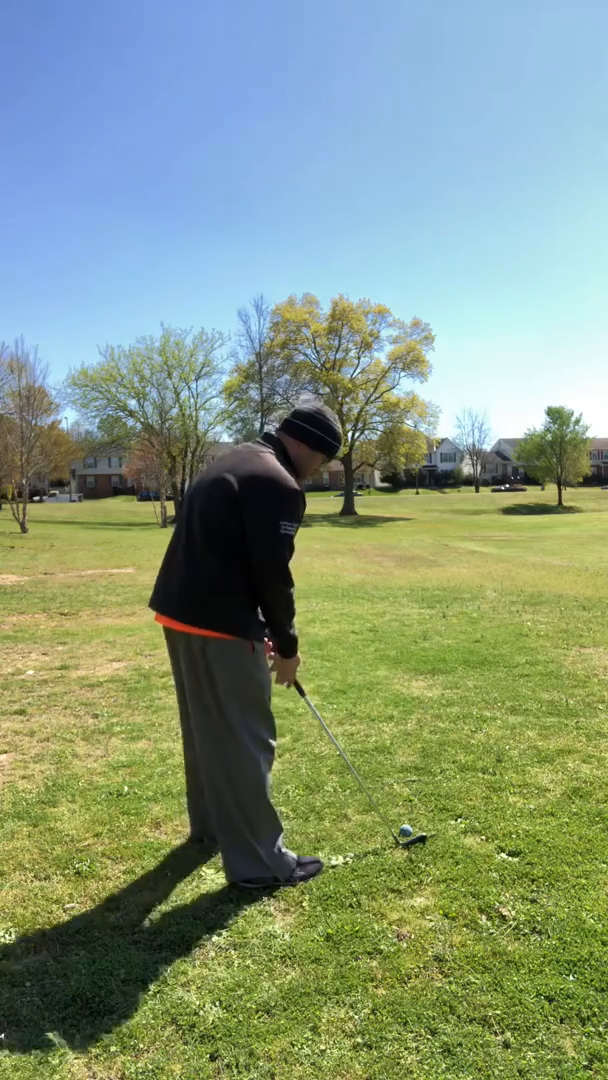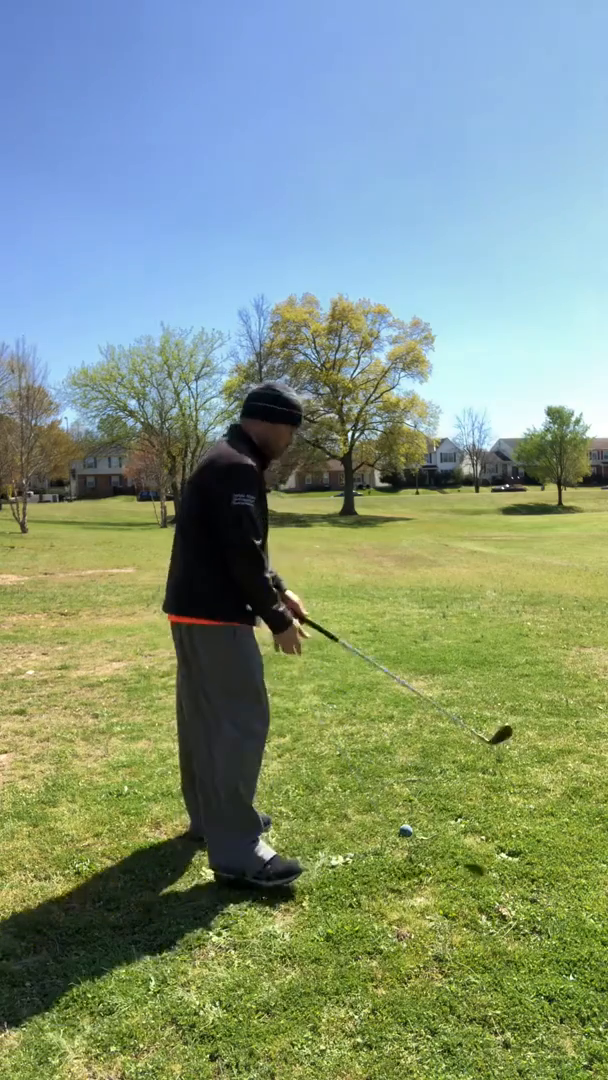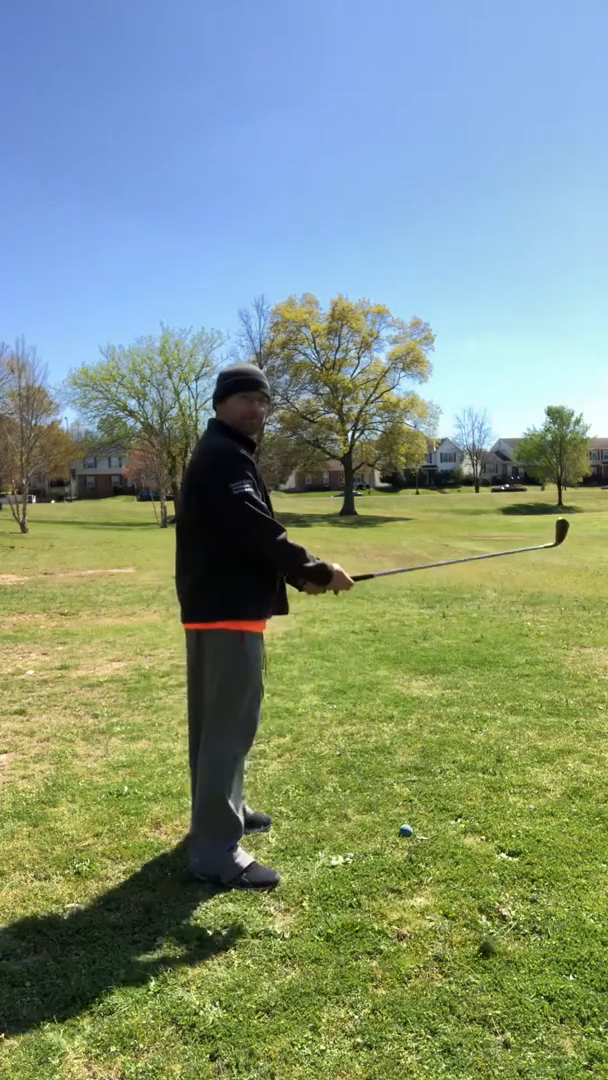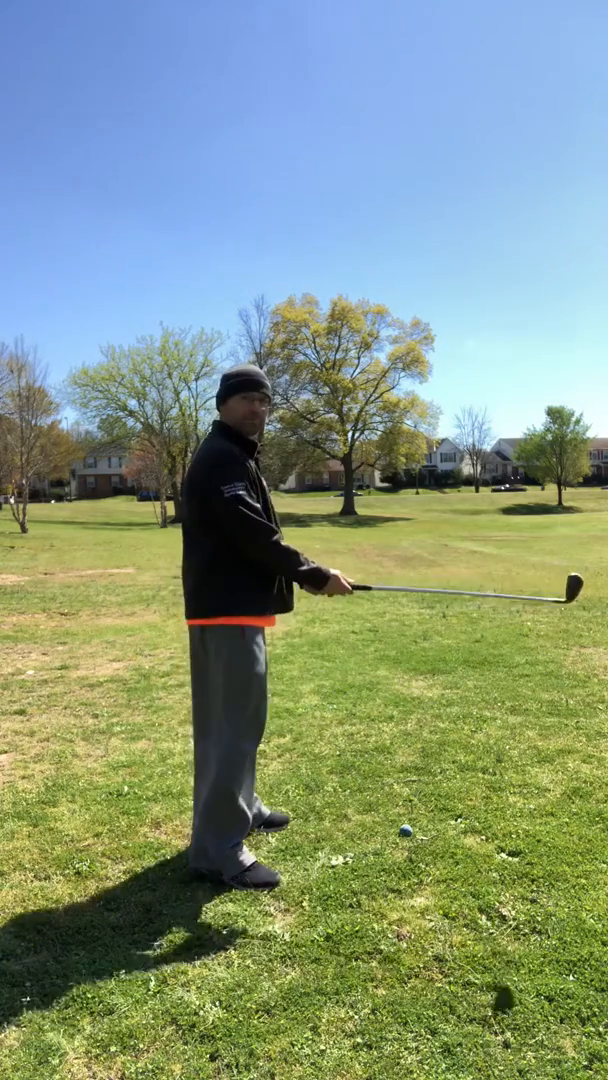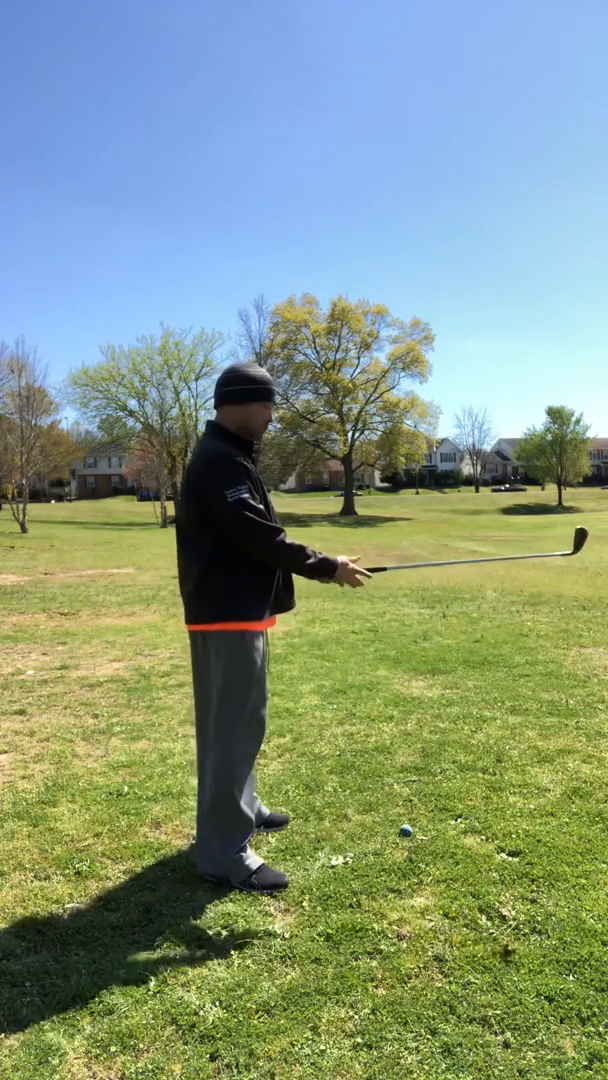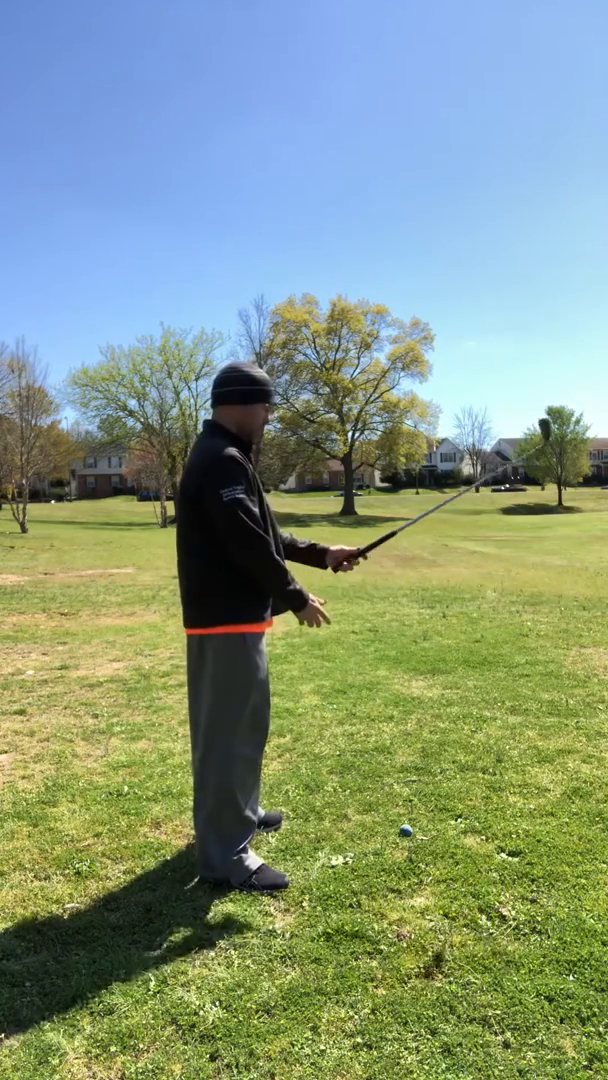
dt=0.4s
person 1, frame 1
left shoulder: (234, 461)
right shoulder: (278, 486)
right elbow: (272, 573)
left wrist: (269, 630)
right wrist: (286, 645)
left hip: (181, 610)
right hip: (219, 621)
left knee: (206, 726)
right knee: (243, 739)
left ankle: (208, 819)
right ankle: (258, 860)
person 1, frame 2
left shoulder: (226, 463)
right shoulder: (238, 468)
right elbow: (243, 554)
left wrist: (278, 595)
right wrist: (277, 618)
left hip: (196, 606)
right hip: (215, 612)
left knee: (205, 718)
right knee: (241, 721)
left ankle: (211, 815)
right ankle: (236, 845)
person 1, frame 3
left shoulder: (224, 454)
right shoulder: (225, 456)
left elbow: (248, 536)
right elbow: (259, 532)
left wrist: (299, 574)
right wrist: (317, 570)
left hip: (224, 605)
right hip: (225, 610)
left knee: (229, 720)
right knee: (227, 726)
left ankle: (223, 811)
right ankle: (216, 852)
person 1, frame 4
left shoulder: (240, 458)
right shoulder: (220, 458)
left elbow: (257, 537)
right elbow: (253, 536)
left wrist: (305, 573)
right wrist: (315, 574)
left hip: (241, 605)
right hip: (227, 611)
left knee: (239, 718)
right knee: (235, 723)
left ankle: (242, 807)
right ankle: (218, 848)
person 1, frame 5
left shoulder: (226, 457)
right shoulder: (223, 461)
left elbow: (257, 534)
right elbow: (259, 537)
left wrist: (313, 559)
right wrist: (326, 568)
left hip: (232, 608)
right hip: (229, 613)
left knee: (238, 721)
right knee: (234, 726)
left ankle: (240, 808)
right ankle: (224, 852)
person 1, frame 6
left shoulder: (223, 457)
right shoulder: (223, 461)
left elbow: (263, 533)
right elbow: (250, 546)
left wrist: (321, 554)
right wrist: (297, 599)
left hip: (232, 613)
right hip: (229, 618)
left knee: (240, 724)
right knee: (231, 730)
left ankle: (239, 813)
right ankle: (225, 854)
